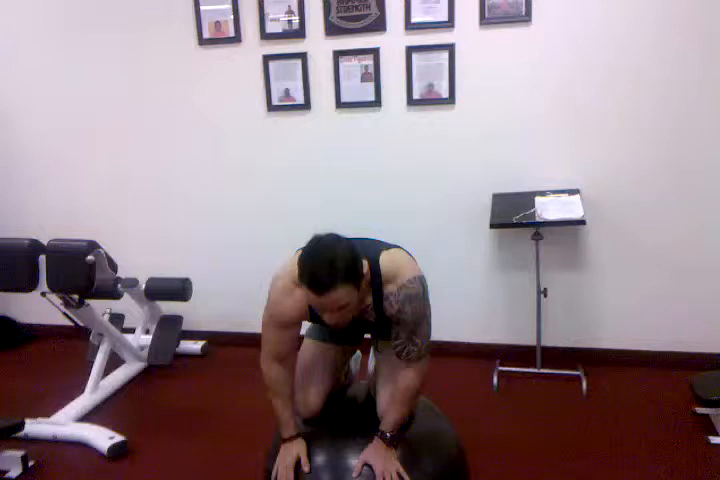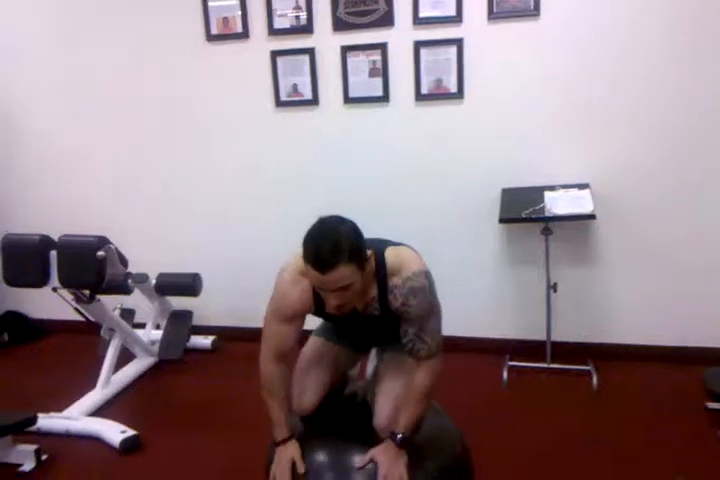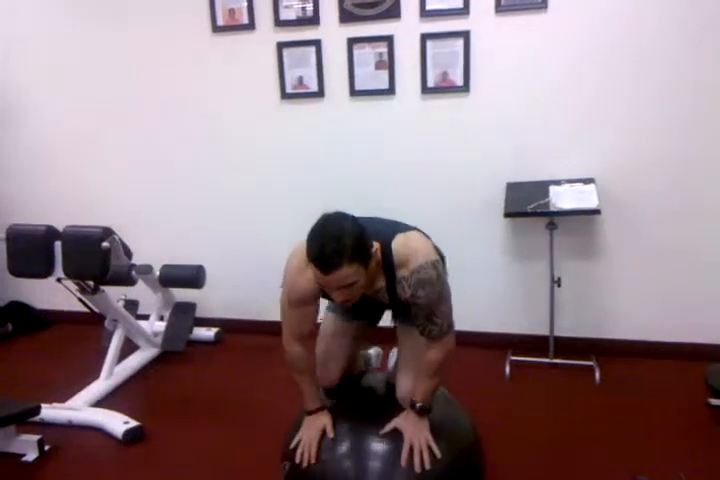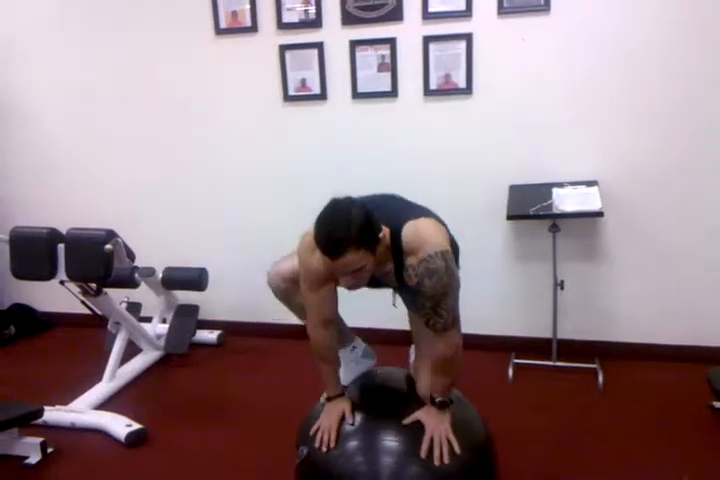
dt=0.5s
person 1, frame 1
left shoulder: (403, 284)
right shoulder: (287, 289)
left elbow: (412, 367)
right elbow: (275, 362)
left wrist: (385, 441)
right wrist: (290, 437)
left hip: (390, 318)
right hip: (332, 323)
left knee: (391, 412)
right knee: (306, 408)
left ankle: (378, 379)
right ankle: (341, 377)
person 1, frame 2
left shoulder: (408, 278)
right shoulder: (293, 282)
left elbow: (427, 364)
right elbow: (272, 361)
left wrist: (397, 442)
right wrist: (283, 440)
left hip: (398, 328)
right hip: (343, 326)
left knee: (385, 425)
right knee: (302, 404)
left ankle: (381, 374)
right ankle: (343, 374)
person 1, frame 3
left shoulder: (417, 267)
right shoulder: (301, 268)
left elbow: (441, 342)
right elbow: (296, 342)
left wrist: (418, 411)
right wrist: (314, 410)
left hip: (412, 298)
right hip: (357, 293)
left knee: (408, 397)
right knee: (326, 380)
left ankle: (402, 366)
right ankle: (364, 363)
person 1, frame 4
left shoulder: (428, 254)
right shoulder: (313, 249)
left elbow: (447, 337)
right elbow: (320, 325)
left wrist: (438, 405)
right wrist: (335, 395)
left hip: (417, 268)
right hip: (368, 258)
left knee: (429, 391)
right knee: (279, 277)
left ankle: (421, 360)
right ankle: (354, 354)
